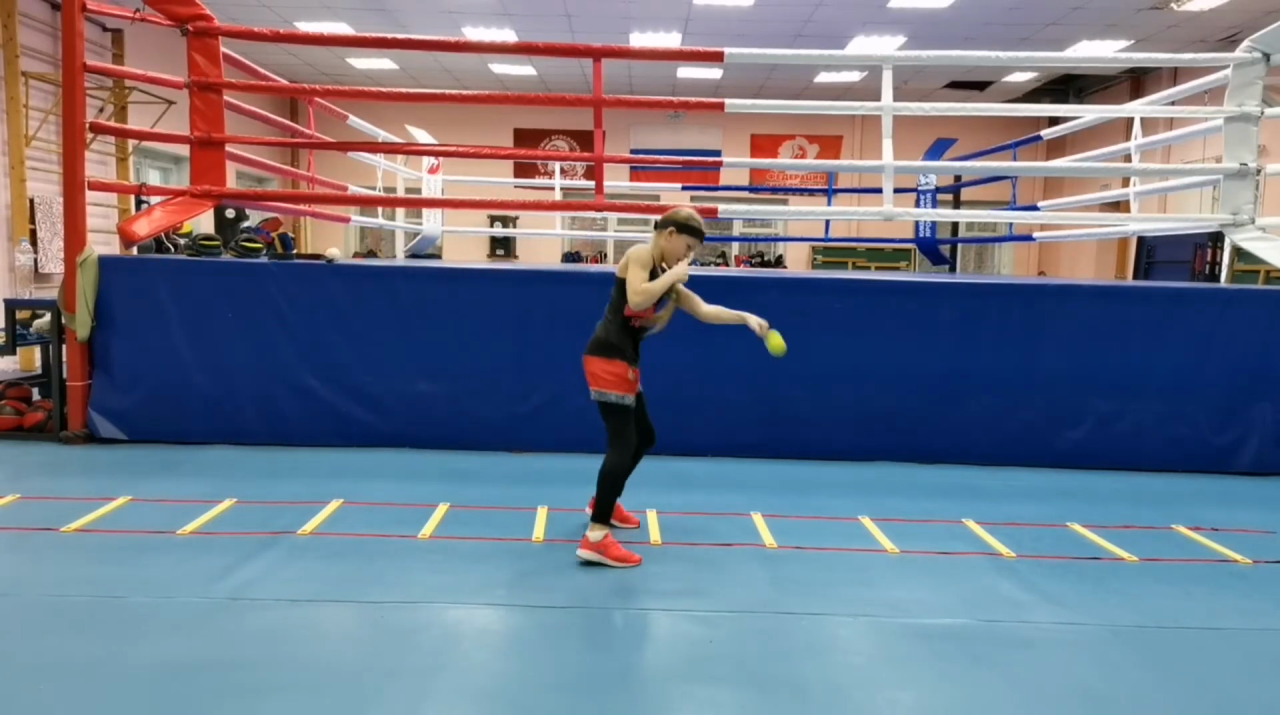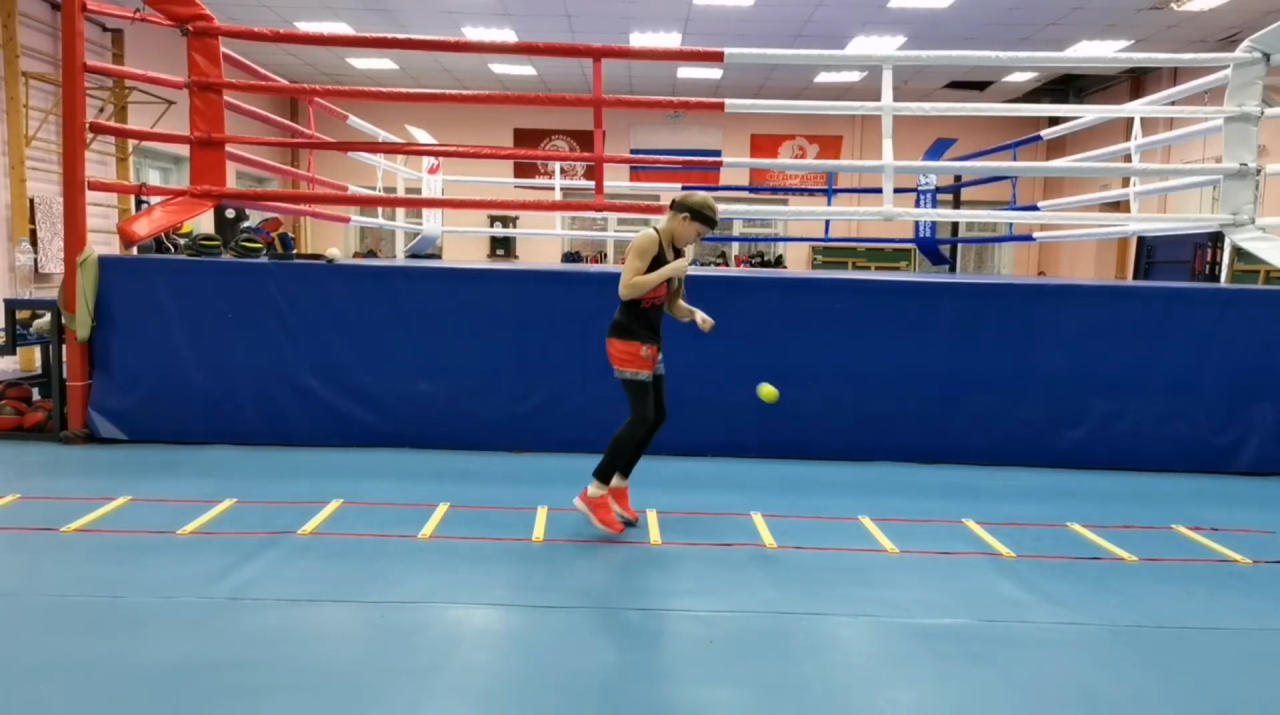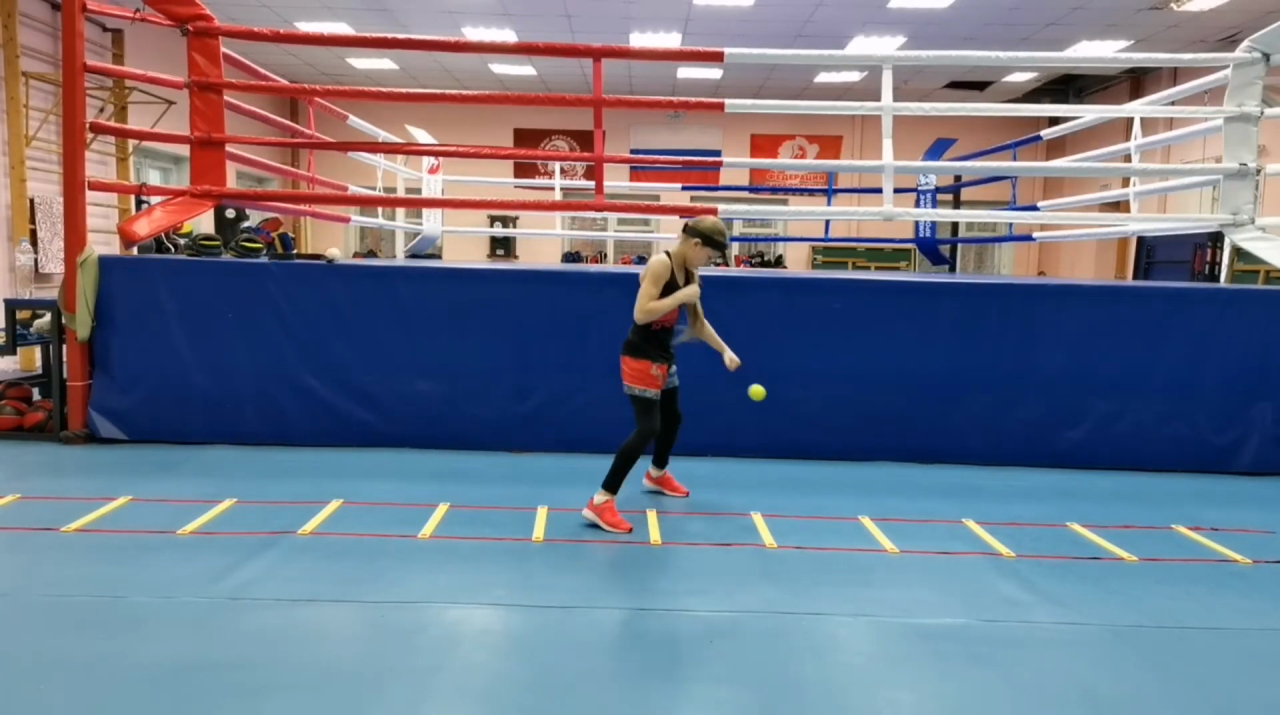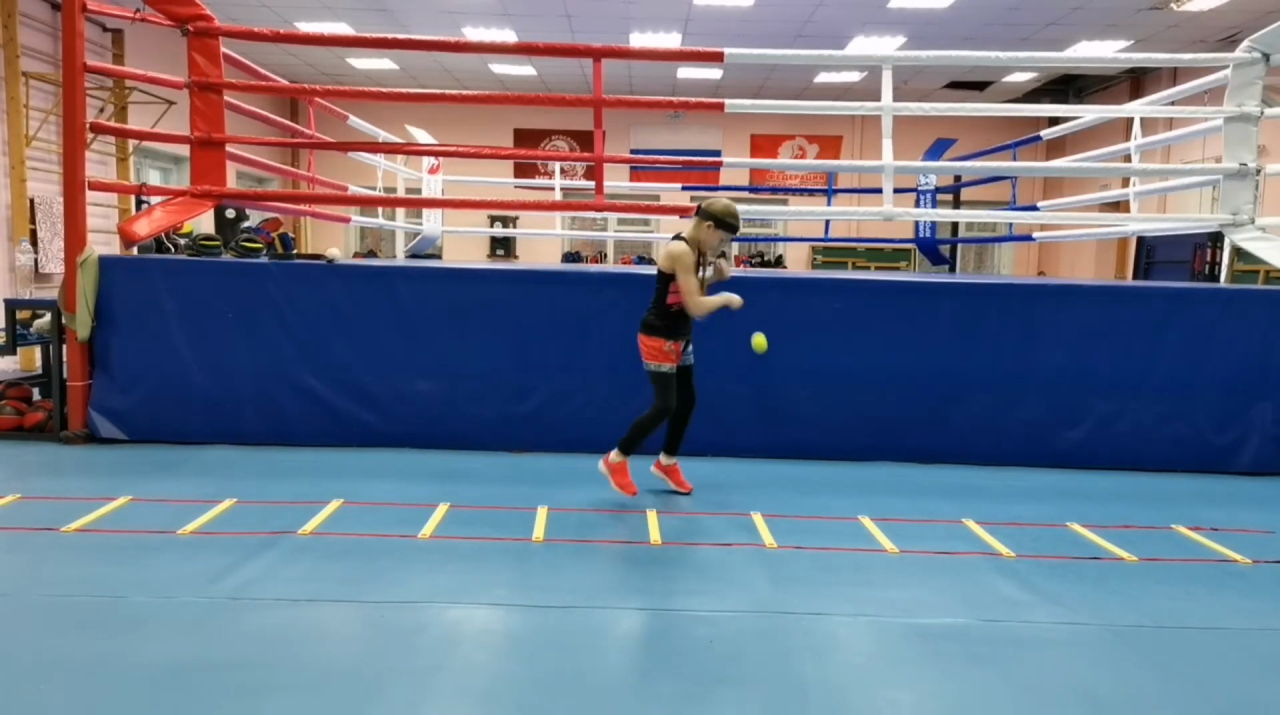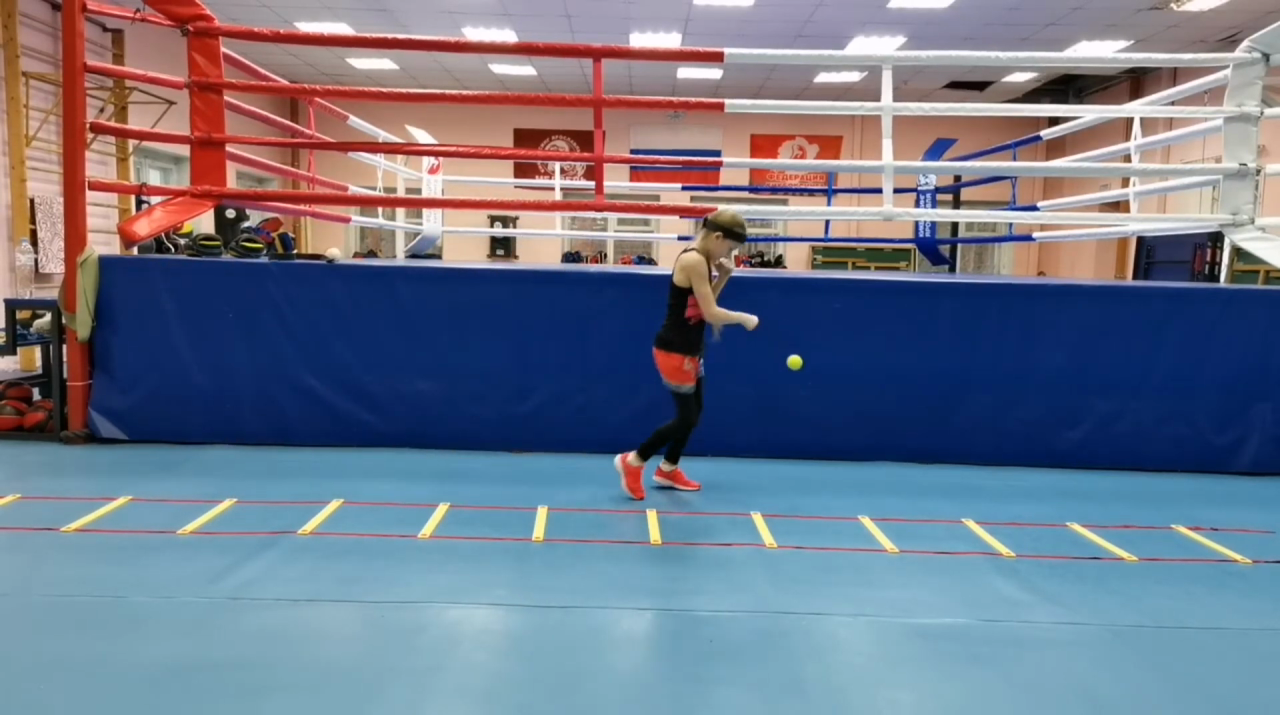
dt=0.2s
person 1, frame 1
left shoulder: (669, 278)
right shoulder: (640, 254)
left elbow: (703, 311)
right elbow: (636, 299)
left wrist: (745, 317)
right wrist: (673, 275)
left hip: (622, 361)
right hip: (607, 359)
left knee: (644, 438)
right knee: (622, 445)
left ankle: (603, 504)
right ankle: (595, 537)
person 1, frame 2
left shoulder: (678, 253)
right shoulder: (648, 239)
left elbow: (674, 307)
right elbow: (626, 289)
left wrist: (695, 313)
right wrist: (671, 271)
left hip: (650, 342)
right hip: (629, 340)
left knee: (656, 416)
right knee: (642, 416)
left ankle: (618, 486)
right ankle: (597, 491)
person 1, frame 3
left shoulder: (689, 275)
right shoulder: (660, 264)
left elbow: (698, 323)
right elbow: (640, 314)
left wrist: (725, 350)
right wrist: (681, 296)
left hip: (663, 358)
right hip: (640, 357)
left knee: (672, 421)
right knee: (648, 428)
left ankle: (658, 473)
right ankle: (601, 500)
person 1, frame 4
left shoulder: (698, 251)
right shoulder: (679, 251)
right elbow: (697, 307)
left wrist: (714, 274)
right wrist: (725, 298)
left hip: (680, 337)
right hip: (658, 337)
left knee: (687, 400)
right knee: (665, 404)
left ankle: (667, 463)
right ankle: (616, 459)
person 1, frame 5
left shoulder: (702, 260)
right shoulder: (692, 261)
left elbow: (704, 302)
right elbow: (711, 313)
left wrist: (723, 277)
right wrist: (745, 318)
left hip: (691, 350)
right hip: (675, 351)
left knee: (693, 410)
right knee: (686, 418)
left ankle: (668, 469)
right ankle: (632, 461)
